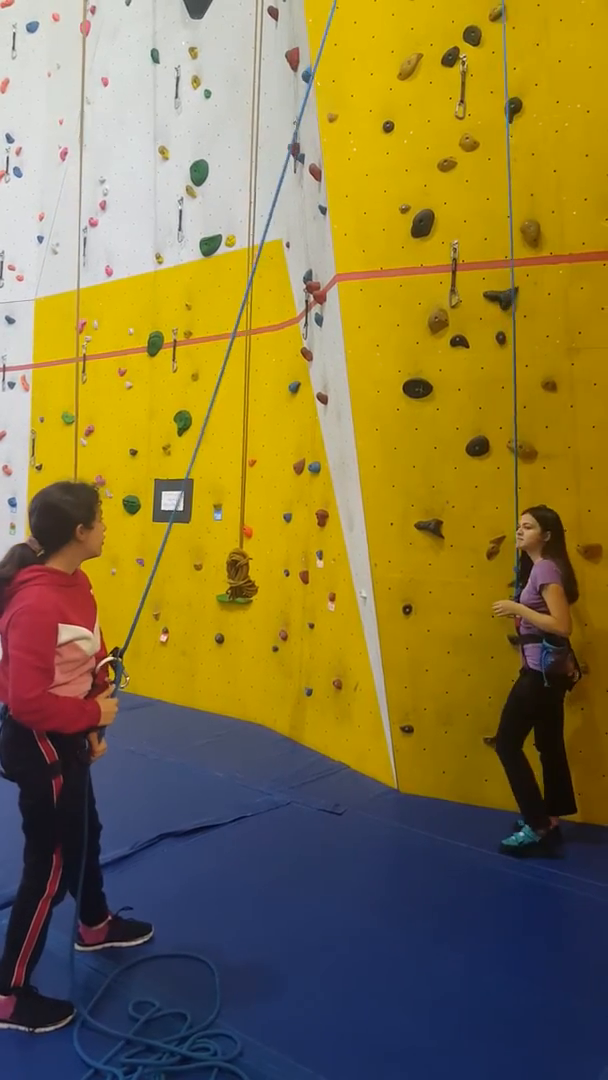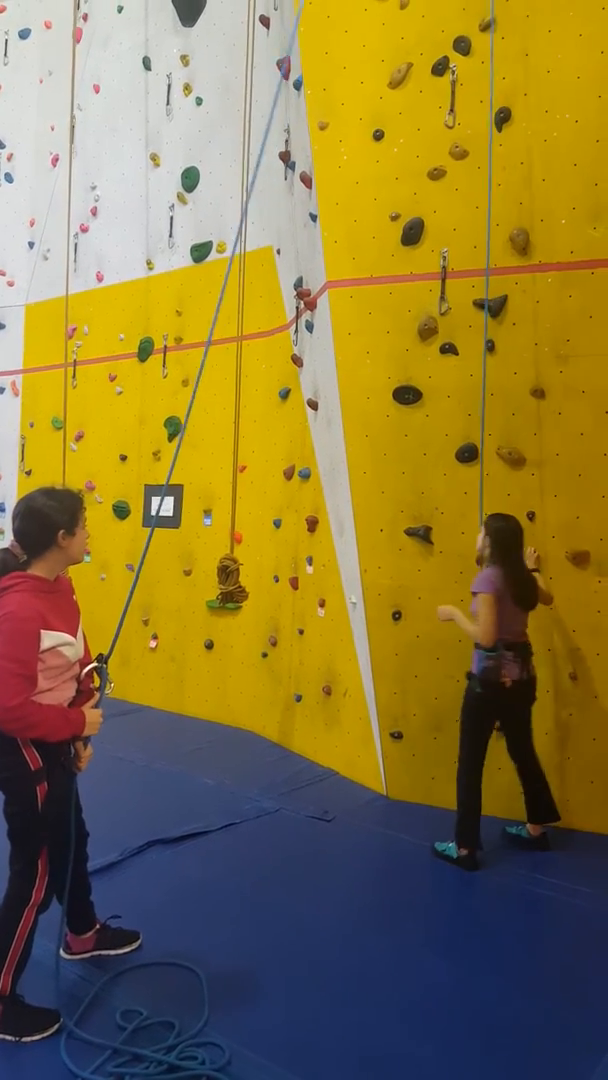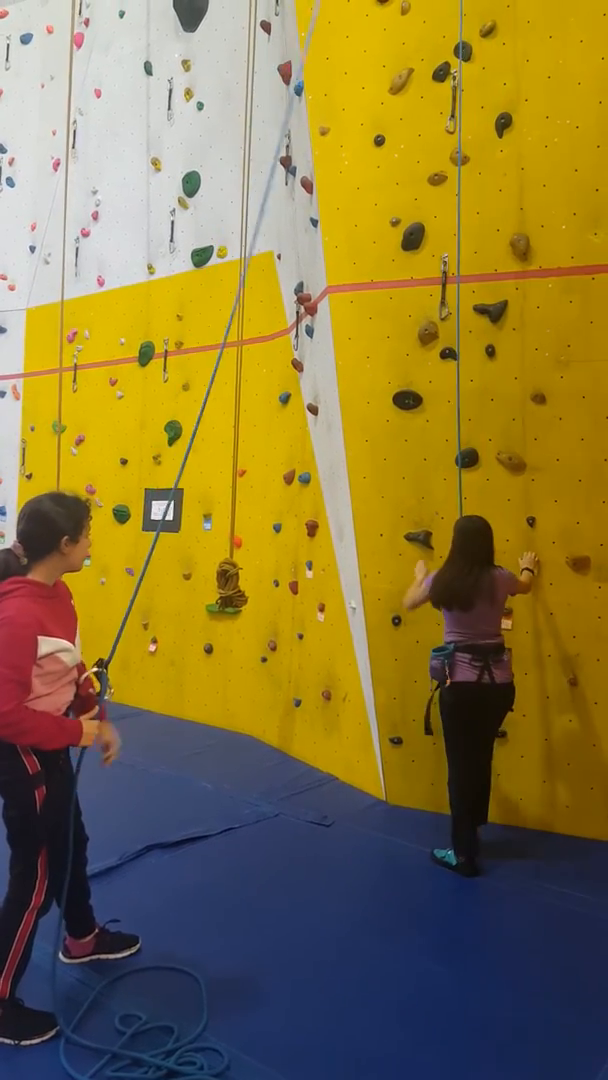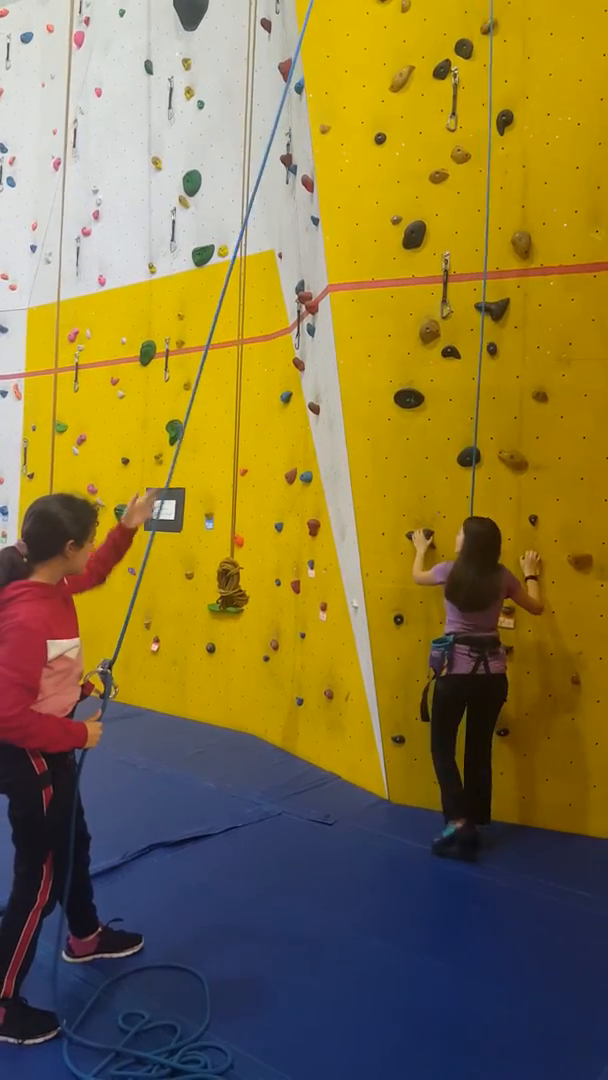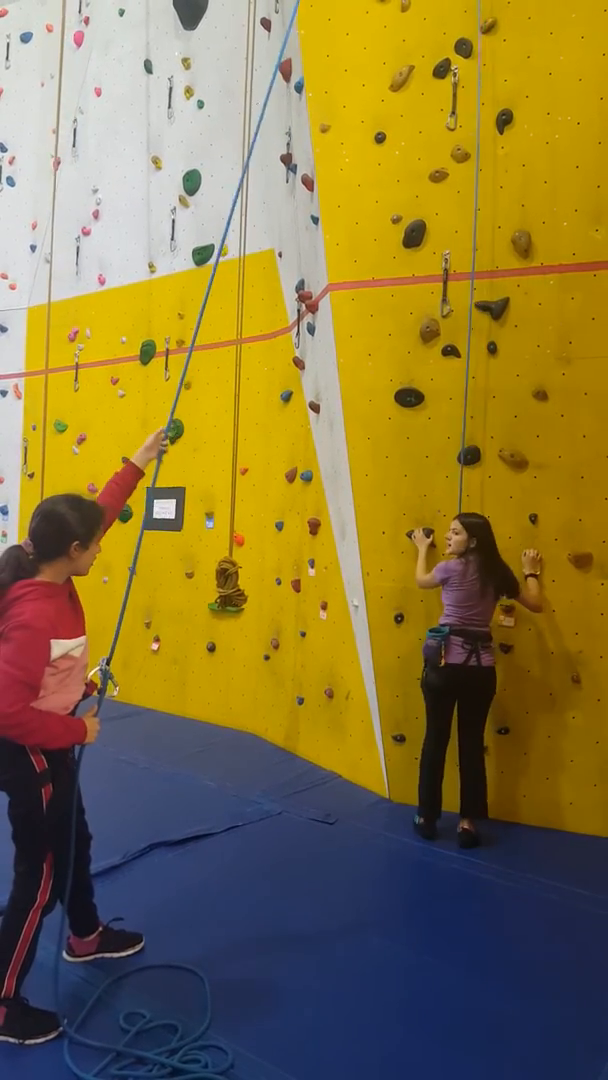
dt=0.5s
person 1, frame 1
left shoulder: (73, 583)
left wrist: (92, 727)
right wrist: (93, 715)
left hip: (65, 738)
left knee: (84, 834)
right knee: (50, 865)
left ankle: (95, 925)
person 1, frame 2
left shoulder: (58, 587)
left wrist: (81, 732)
right wrist: (77, 722)
left hip: (52, 744)
left knee: (71, 841)
left ankle: (84, 933)
person 1, frame 3
left shoulder: (55, 593)
left wrist: (96, 721)
right wrist: (74, 733)
left hip: (50, 748)
left knee: (70, 845)
left ankle: (82, 937)
person 1, frame 4
left shoulder: (48, 584)
left elbow: (91, 576)
left wrist: (126, 531)
right wrist: (79, 734)
left hip: (49, 745)
left knee: (72, 843)
left ankle: (85, 936)
person 1, frame 5
left shoulder: (50, 579)
left elbow: (97, 512)
left wrist: (139, 463)
right wrist: (78, 729)
left knee: (74, 842)
left ankle: (86, 935)
person 2, frame 1
left shoulder: (546, 569)
right shoulder: (540, 568)
left elbow: (562, 626)
right elbow: (562, 603)
left wrist: (517, 608)
left hip: (543, 668)
right hip: (551, 668)
left knee: (507, 742)
right knee: (550, 745)
left ankle: (537, 826)
right ankle: (549, 820)
person 2, frame 2
left shoulder: (487, 578)
right shoulder: (523, 578)
left elbow: (485, 638)
right elbow: (547, 597)
left wrist: (455, 614)
right wrist: (533, 568)
left hip: (492, 677)
right hip: (522, 676)
left knee: (471, 761)
right knee: (523, 752)
left ankle: (465, 847)
right ankle: (536, 828)
person 2, frame 3
left shoulder: (442, 580)
right shoulder: (500, 579)
left elbow: (409, 602)
right elbow: (525, 586)
left wrist: (419, 575)
right wrist: (528, 567)
left hip: (459, 681)
right hip: (497, 680)
left knee: (460, 765)
right knee: (481, 758)
left ankle: (463, 853)
right ankle: (471, 834)
person 2, frame 4
left shoulder: (450, 571)
right shoulder: (502, 577)
left elbow: (417, 576)
right elbow: (536, 606)
left wrist: (420, 548)
right wrist: (530, 573)
left hip: (455, 670)
right hip: (492, 672)
left knee: (442, 747)
right knee: (479, 750)
left ankle: (458, 822)
right ankle: (472, 827)
person 2, frame 5
left shoulder: (451, 568)
right shoulder: (498, 573)
left elbow: (421, 580)
right elbow: (535, 604)
left wrist: (422, 549)
right wrist: (531, 571)
left hip: (446, 662)
right hip: (481, 666)
left knee: (435, 740)
right knee: (472, 744)
left ankle: (426, 818)
right ankle: (468, 823)
